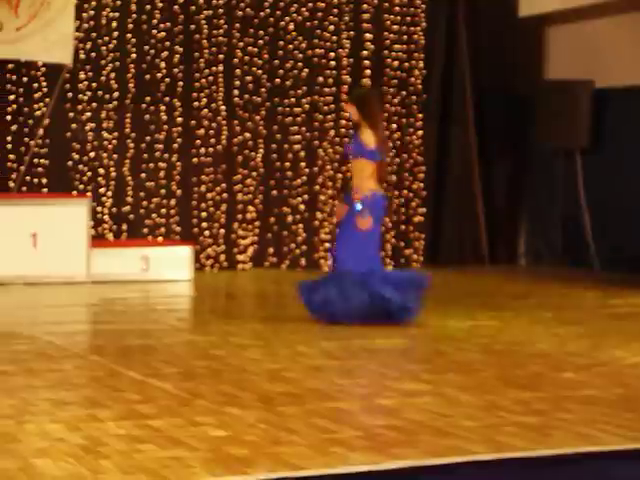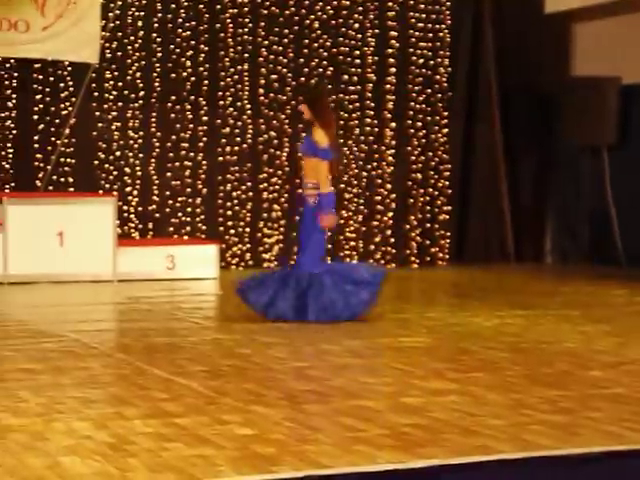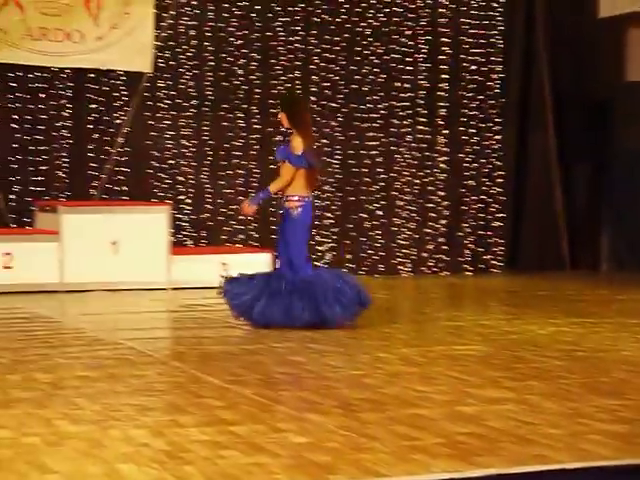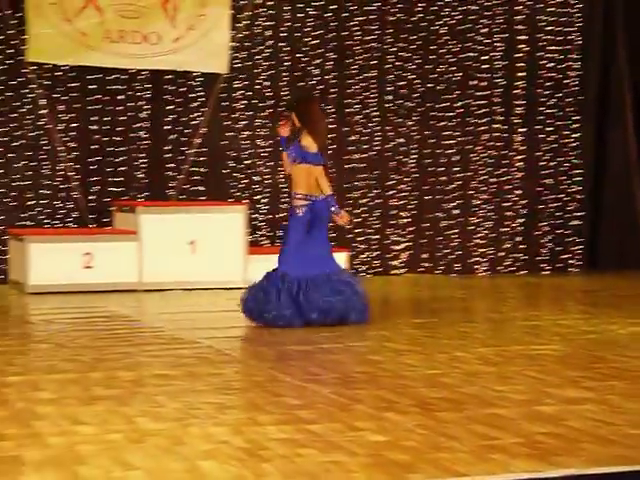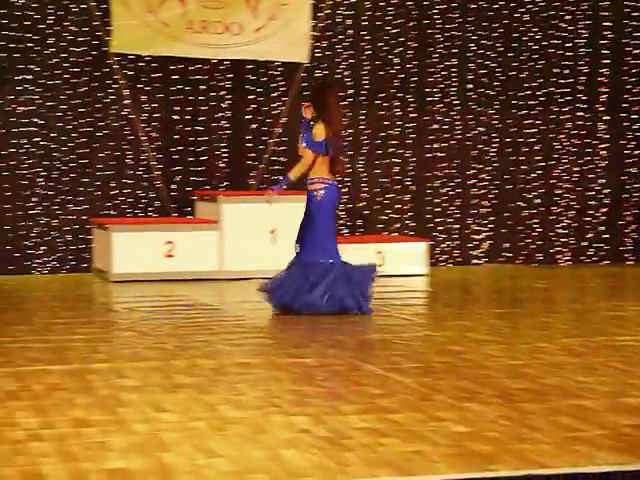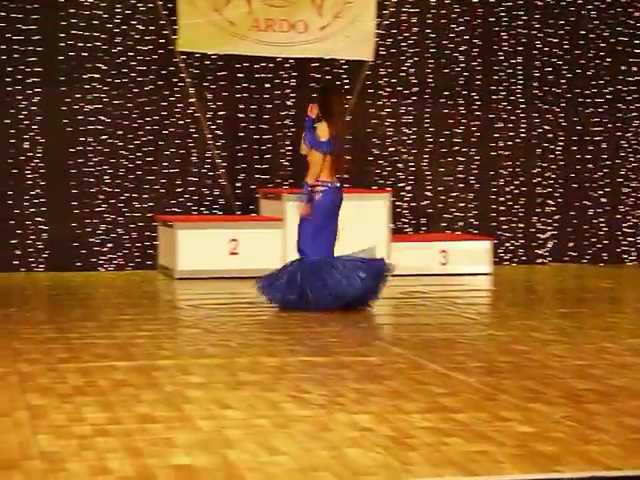
dt=0.4s
person 1, frame 1
left shoulder: (366, 134)
right shoulder: (365, 134)
left elbow: (367, 175)
left wrist: (362, 211)
right wrist: (346, 202)
left hip: (367, 201)
right hip: (364, 200)
left knee: (347, 255)
right knee: (364, 257)
person 1, frame 2
left shoulder: (318, 133)
right shoulder: (319, 132)
left elbow: (323, 174)
left wrist: (326, 209)
left hip: (317, 198)
right hip: (314, 198)
left knee: (310, 255)
right knee: (310, 254)
left ankle: (312, 306)
person 1, frame 3
left shoulder: (296, 141)
right shoulder: (301, 140)
left elbow: (285, 179)
left wrist: (256, 200)
left hip: (296, 206)
right hip: (297, 205)
left knee: (297, 261)
right knee: (286, 261)
left ankle: (334, 307)
right ankle: (288, 311)
person 1, frame 4
left shoulder: (307, 140)
right shoulder: (305, 139)
left elbow: (320, 177)
right elbow: (290, 168)
left wrist: (334, 208)
right wrist: (284, 139)
left hip: (305, 205)
right hip: (310, 205)
left knee: (291, 261)
right knee: (319, 261)
left ankle: (282, 311)
right ankle: (337, 309)
person 1, frame 5
left shoulder: (320, 128)
right shoulder: (326, 127)
left elbow: (305, 163)
right elbow: (303, 150)
left wrist: (278, 186)
right wrist: (305, 120)
left hip: (321, 190)
right hip: (324, 191)
left knee: (322, 248)
right knee: (307, 245)
left ankle: (337, 298)
person 1, frame 6
left shoulder: (322, 127)
right shoulder: (332, 129)
left elbow: (316, 165)
right elbow: (305, 149)
left wrist: (304, 196)
right wrist: (309, 119)
left hip: (321, 191)
right hip: (331, 191)
left knee: (309, 245)
right knee: (321, 247)
left ankle: (359, 278)
right ankle: (324, 294)
